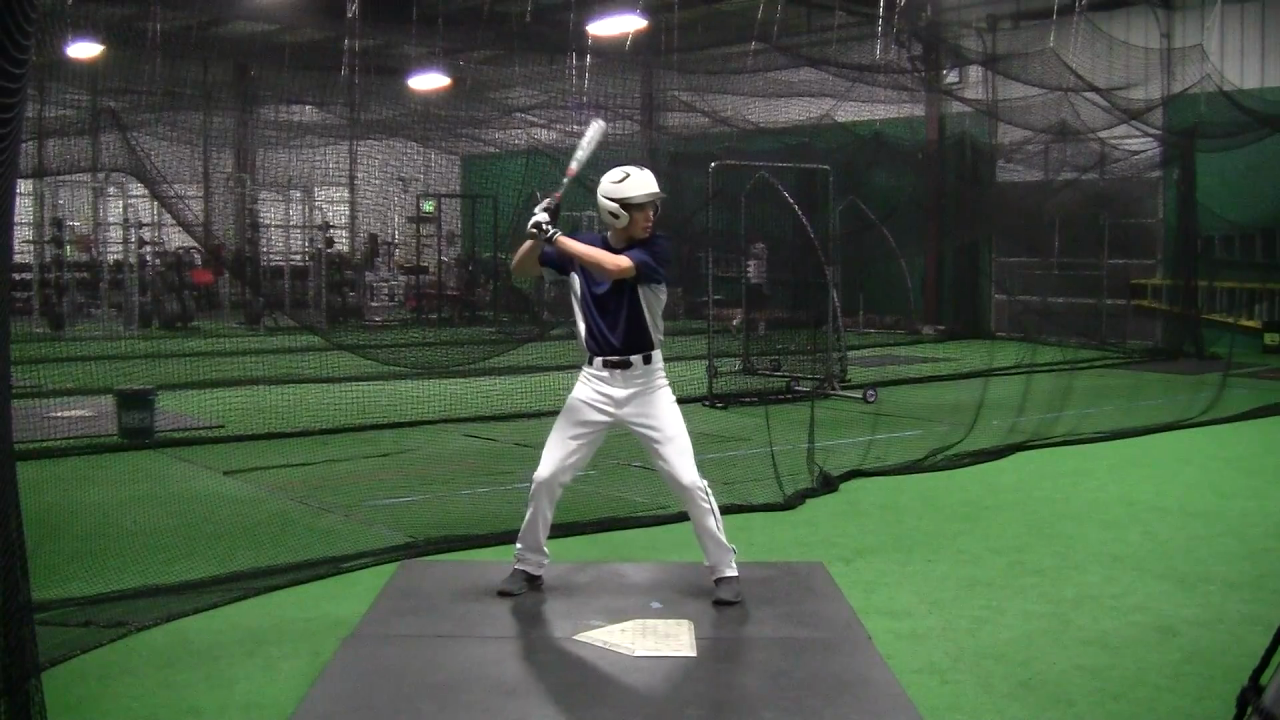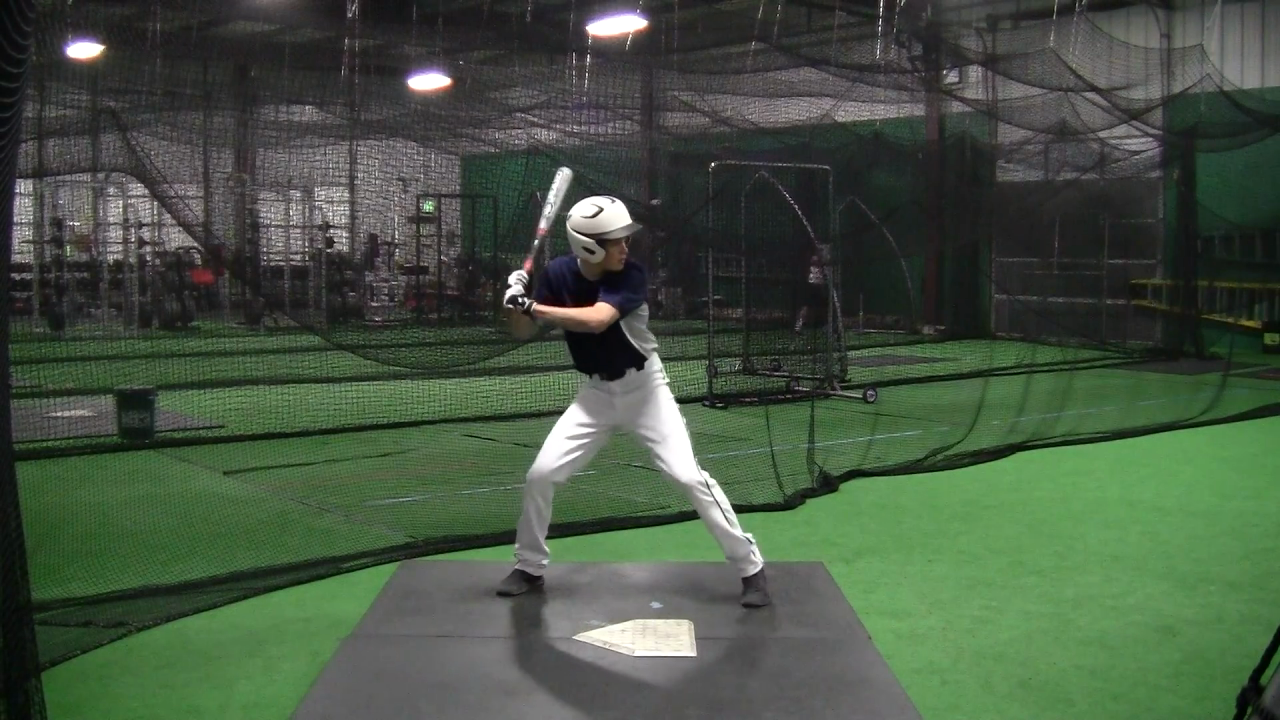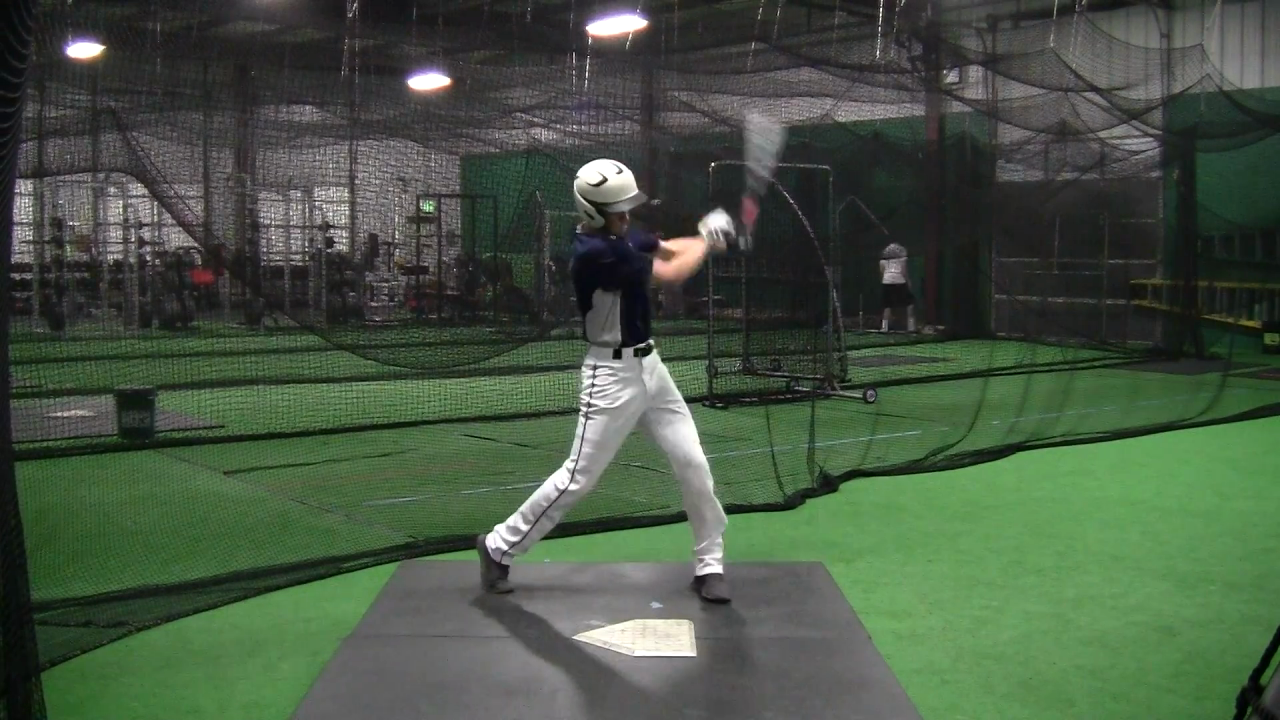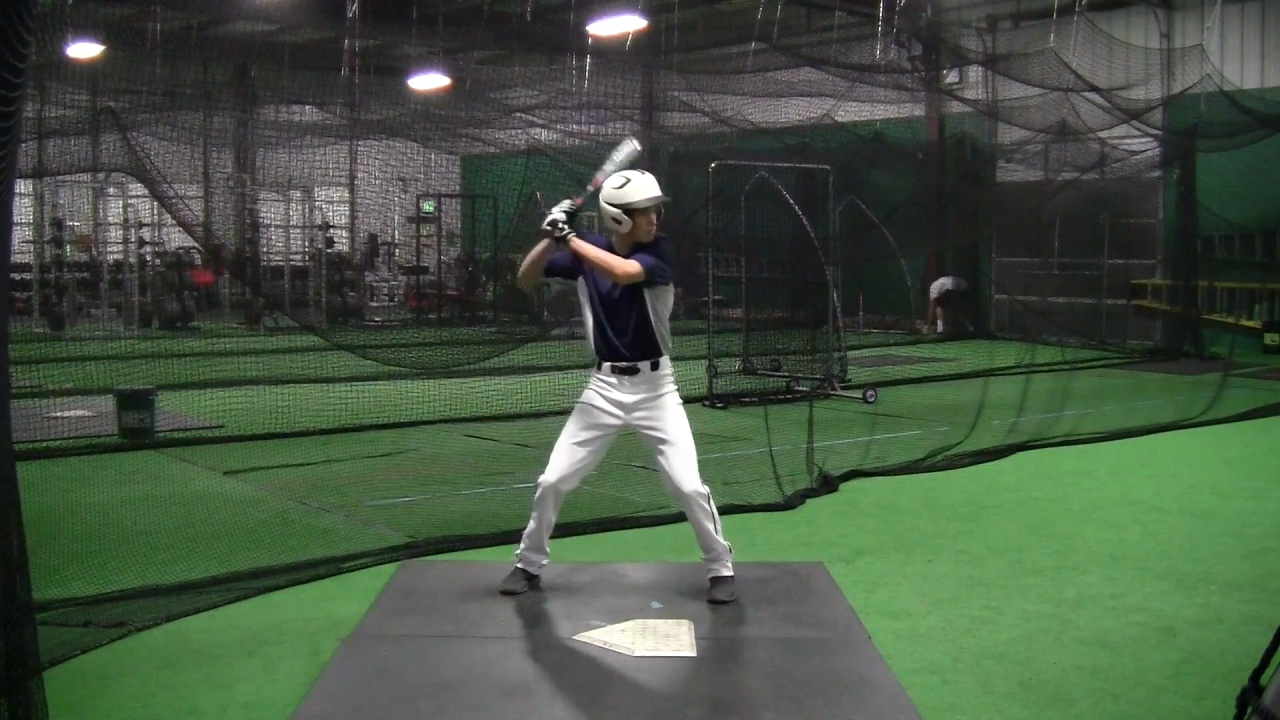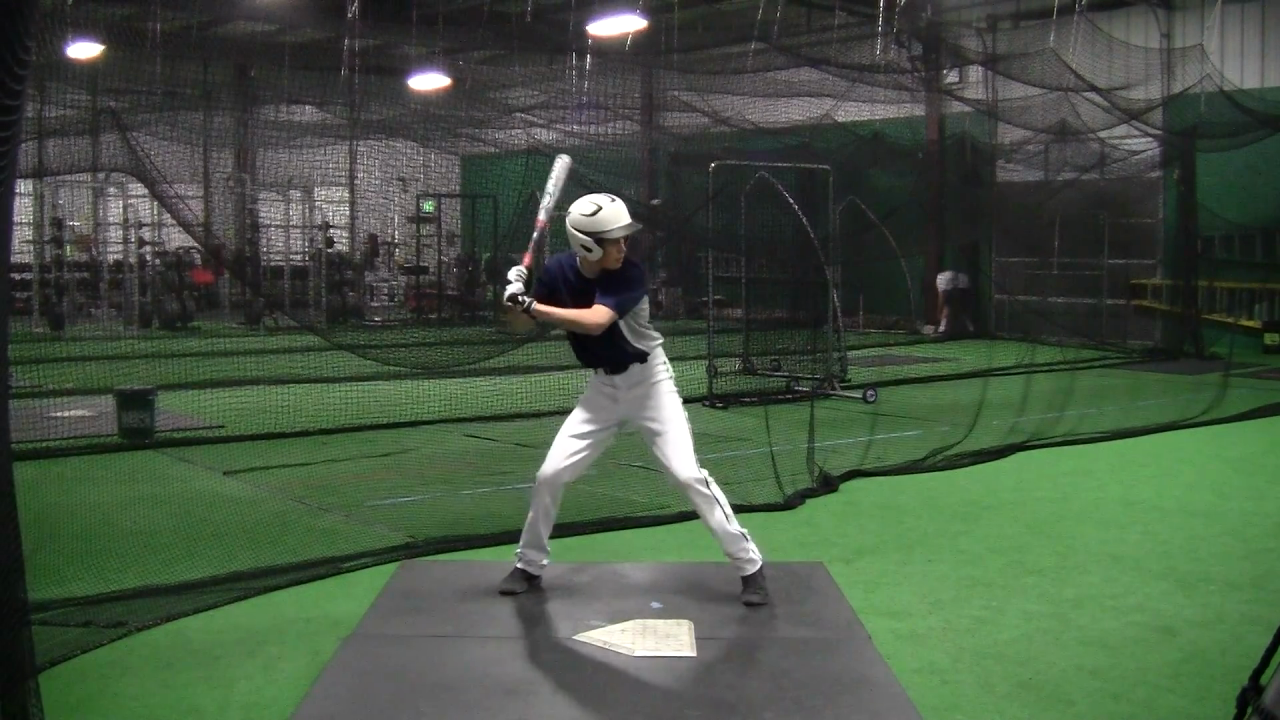
dt=1s
person 1, frame 1
left shoulder: (657, 248)
right shoulder: (582, 244)
left elbow: (616, 266)
right elbow: (520, 269)
left wrist: (555, 235)
right wrist: (538, 232)
left hip: (647, 381)
right hip: (595, 382)
left knee: (688, 481)
right knee: (547, 477)
left ankle: (724, 569)
right ankle: (528, 565)
person 1, frame 2
left shoulder: (632, 276)
right shoulder: (558, 273)
left elbow: (596, 320)
right elbow: (522, 332)
left wrist: (533, 306)
right wrist: (517, 303)
left hip: (644, 387)
right hip: (595, 392)
left knee: (688, 475)
right knee: (540, 475)
left ankle: (750, 566)
right ankle: (529, 566)
person 1, frame 3
left shoulder: (614, 236)
right shoulder: (594, 253)
left elbow: (663, 249)
right elbow: (670, 275)
left wrist: (708, 233)
right wrist: (710, 238)
left hip: (647, 364)
right hip: (611, 375)
left knee: (693, 464)
right knee: (578, 478)
left ankle: (709, 567)
right ankle: (498, 546)
person 1, frame 4
left shoulder: (659, 251)
right shoulder: (589, 248)
left elbow: (623, 272)
right elbow: (526, 279)
left wrist: (568, 238)
right wrist: (551, 239)
left hip: (654, 386)
right hip: (604, 386)
left knee: (688, 486)
right knee: (553, 481)
left ankle: (720, 568)
right ankle: (529, 564)
person 1, frame 5
left shoulder: (630, 274)
right shoulder: (557, 269)
left elbow: (594, 322)
left wrist: (533, 305)
right wrist: (517, 293)
left hip: (649, 381)
right hip: (602, 387)
left knee: (687, 473)
right knee: (551, 475)
left ankle: (750, 565)
right ankle: (529, 565)
